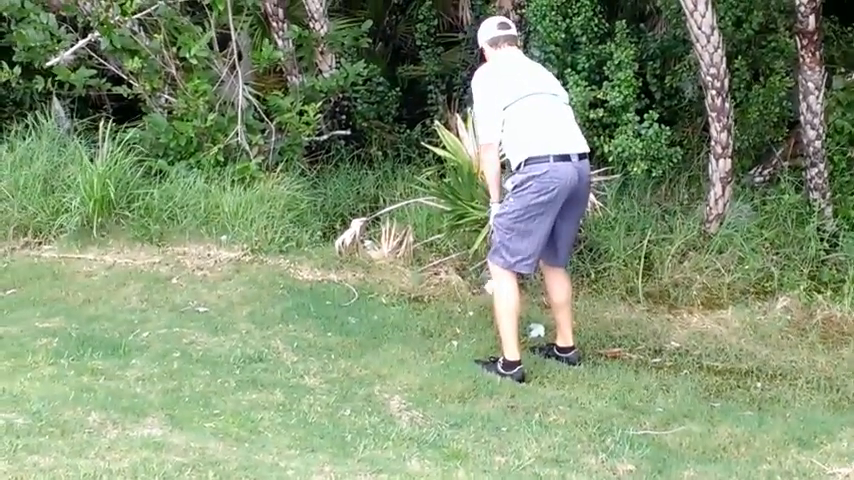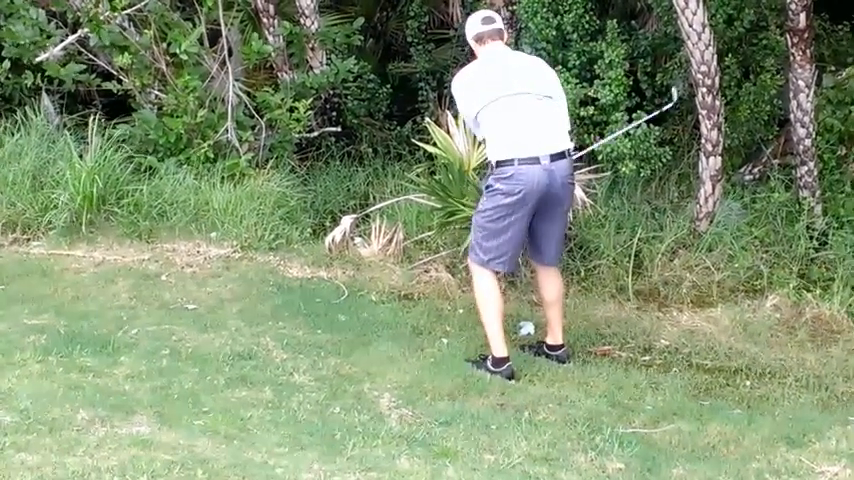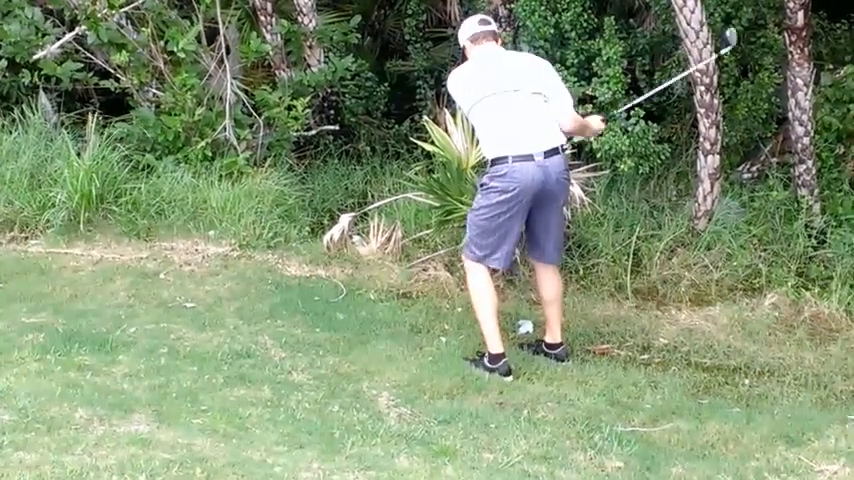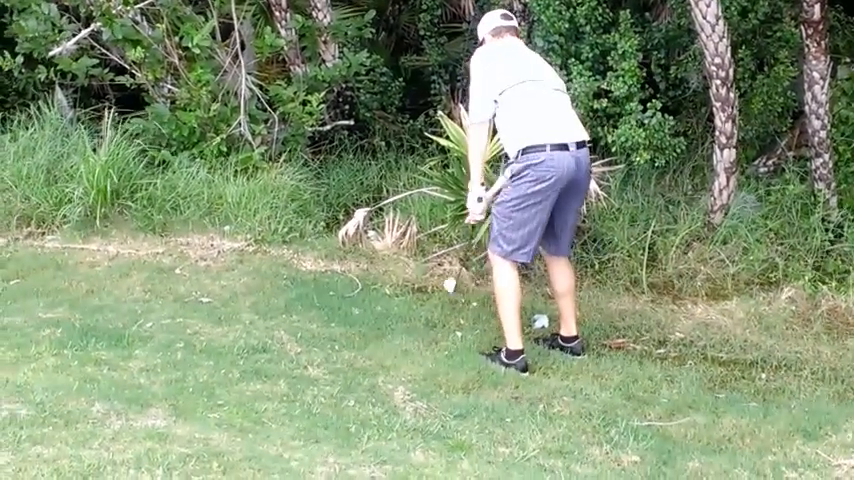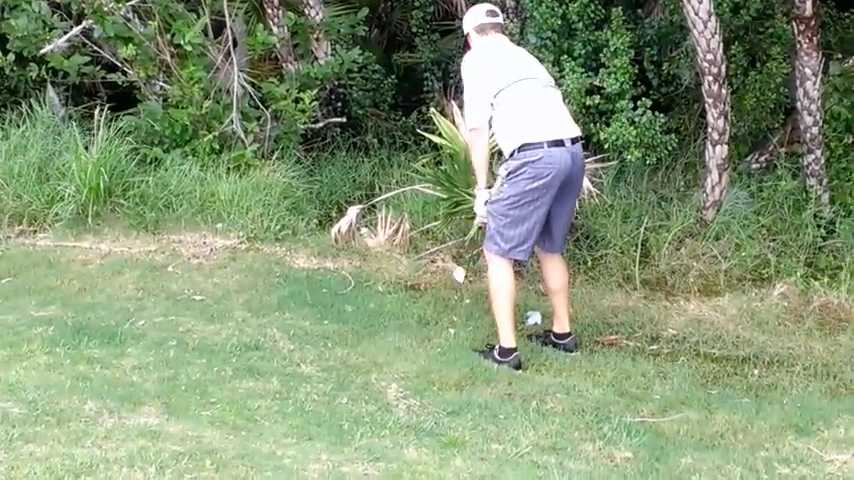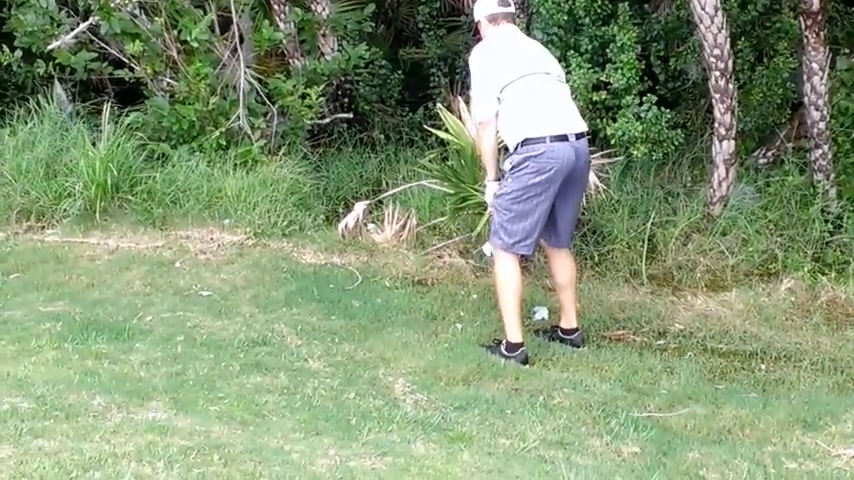
dt=0.4s
person 1, frame 1
left shoulder: (488, 73)
right shoulder: (542, 72)
left elbow: (489, 144)
left wrist: (496, 202)
left hip: (541, 170)
right hip: (579, 166)
left knee: (502, 265)
right knee: (553, 261)
left ankle: (510, 362)
right ankle: (565, 345)
person 1, frame 2
left shoulder: (466, 78)
right shoulder: (538, 66)
right elbow: (562, 124)
left hip: (514, 172)
right hip: (560, 166)
left knee: (482, 265)
right knee: (546, 261)
left ankle: (499, 360)
right ankle: (555, 344)
person 1, frame 3
left shoulder: (458, 78)
right shoulder: (533, 62)
right elbow: (568, 122)
right wrist: (588, 124)
left hip: (509, 170)
right hip: (553, 163)
left knee: (476, 261)
right knee: (545, 258)
left ankle: (495, 356)
right ankle: (554, 342)
person 1, frame 4
left shoulder: (485, 56)
right shoulder: (542, 64)
left elbow: (478, 125)
left wrist: (476, 186)
right wrist: (500, 188)
left hip: (540, 159)
right hip: (578, 155)
left knee: (502, 255)
right knee: (557, 251)
left ankle: (513, 352)
right ankle: (569, 336)
person 1, frame 5
left shoulder: (477, 57)
right shoulder: (525, 57)
left elbow: (478, 131)
left wrist: (482, 190)
right wrist: (498, 187)
left hip: (537, 157)
right hip: (572, 152)
left knee: (498, 253)
right knee: (550, 248)
left ankle: (506, 349)
right ankle: (562, 332)
person 1, frame 6
left shoulder: (484, 50)
right shoulder: (538, 48)
left elbow: (485, 122)
left wrist: (492, 179)
left hip: (538, 150)
right hip: (577, 144)
left knee: (504, 248)
right knee: (558, 243)
left ankle: (513, 344)
right ankle: (569, 328)
